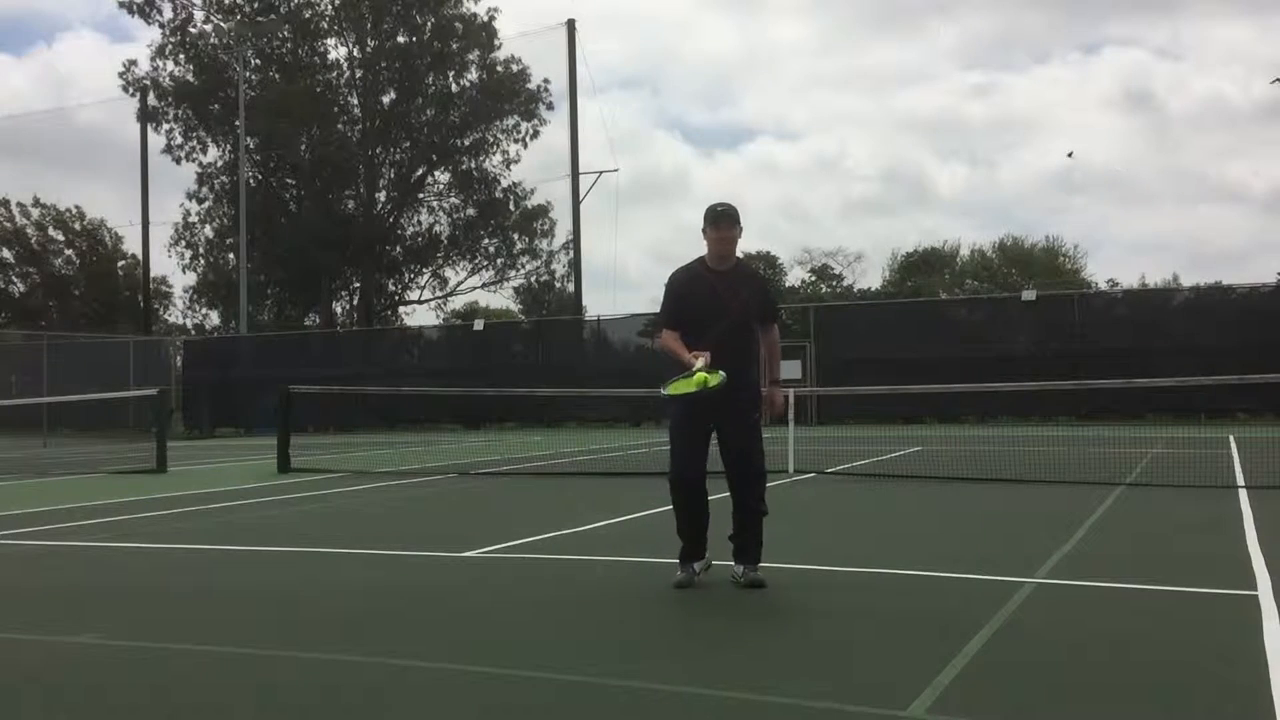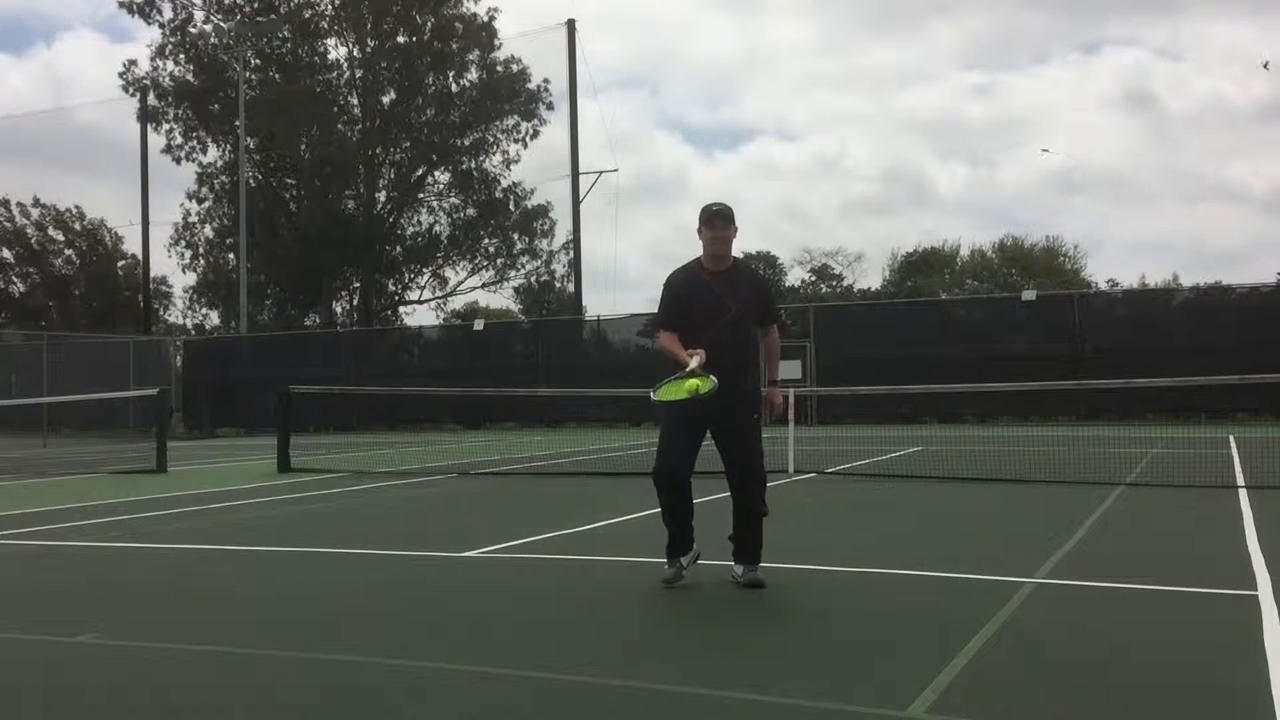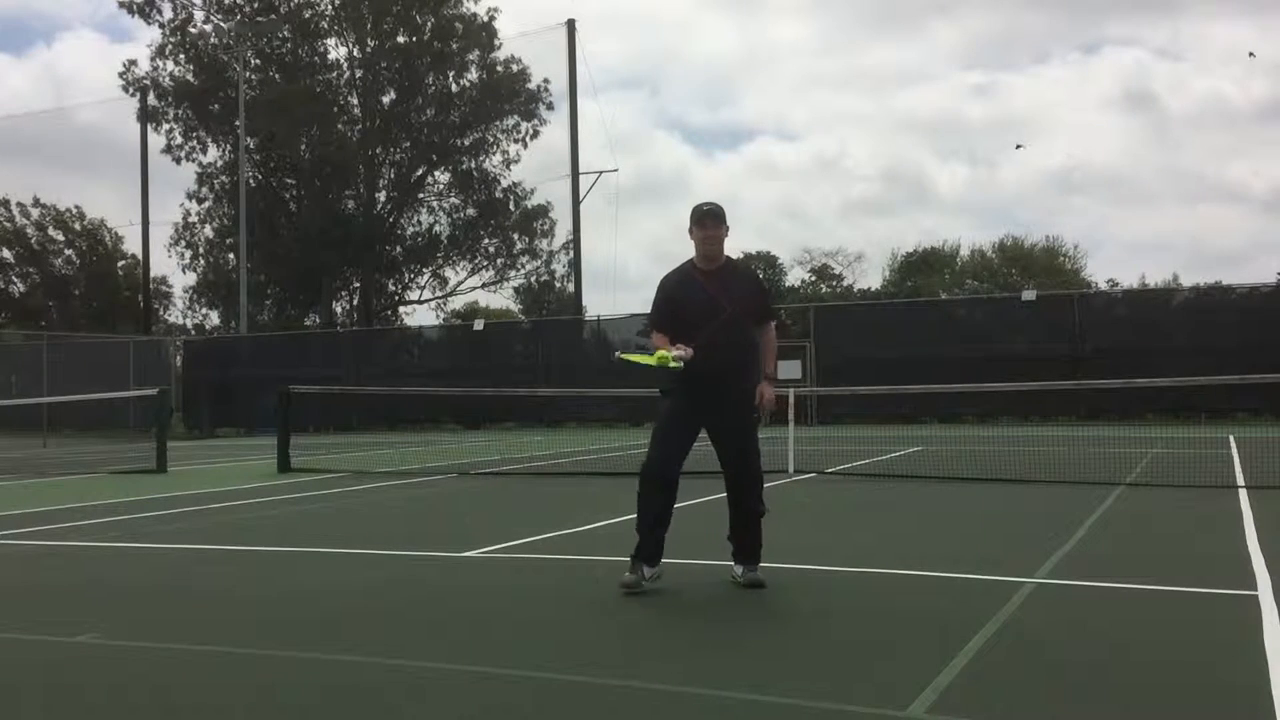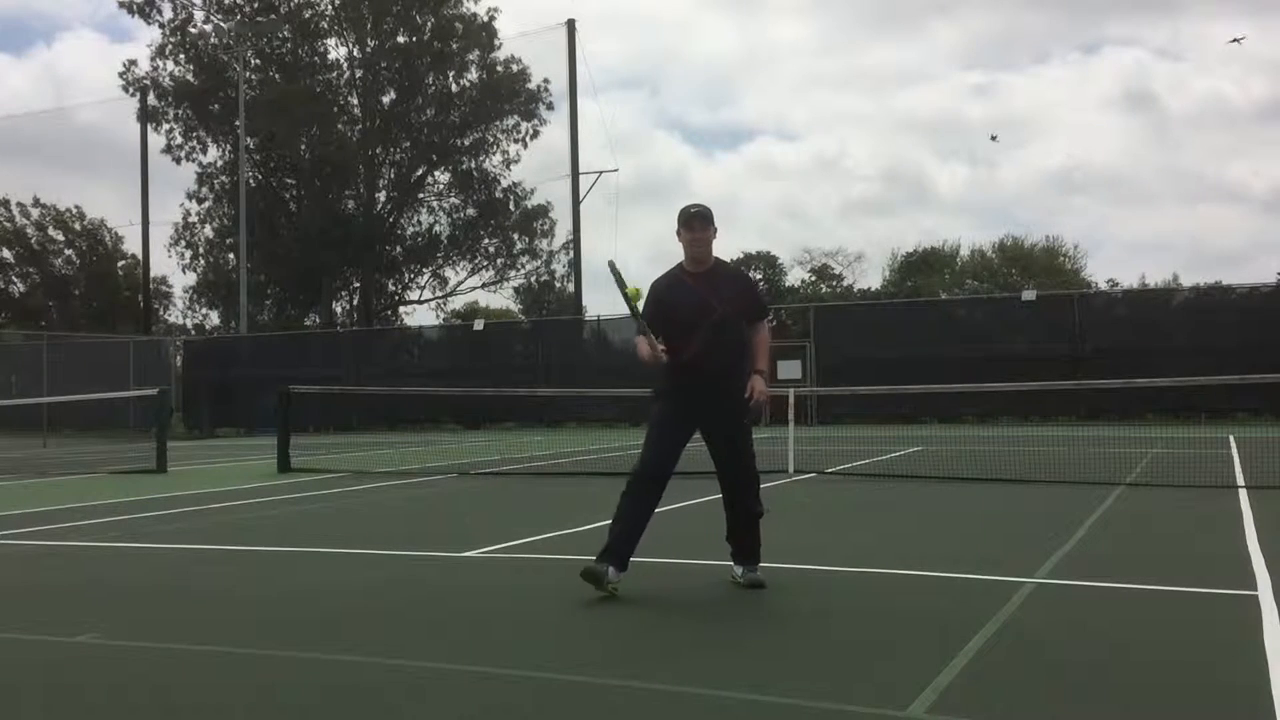
dt=0.1s
person 1, frame 1
left shoulder: (754, 281)
right shoulder: (683, 280)
left elbow: (769, 332)
right elbow: (667, 335)
left wrist: (773, 382)
right wrist: (688, 357)
left hip: (741, 395)
right hip: (692, 394)
left knee: (748, 477)
right knee: (685, 476)
left ankle: (746, 561)
right ankle: (693, 557)
person 1, frame 2
left shoulder: (752, 280)
right shoulder: (680, 281)
left elbow: (768, 331)
right elbow: (664, 334)
left wrist: (772, 384)
right wrist: (684, 356)
left hip: (738, 396)
right hip: (688, 394)
left knee: (746, 478)
right knee: (669, 472)
left ankle: (746, 560)
right ankle: (681, 551)
person 1, frame 3
left shoulder: (747, 278)
right shoulder: (674, 283)
left elbow: (766, 329)
right elbow: (657, 335)
left wrist: (767, 379)
right wrist: (670, 351)
left hip: (735, 397)
right hip: (681, 393)
left knee: (745, 478)
right knee: (657, 472)
left ankle: (745, 561)
right ankle: (646, 561)
person 1, frame 4
left shoulder: (738, 280)
right shoulder: (665, 287)
left elbow: (761, 327)
right elbow: (648, 337)
left wrist: (759, 374)
right wrist: (647, 351)
left hip: (729, 398)
right hip: (677, 397)
left knee: (741, 480)
right knee: (647, 475)
left ankle: (745, 561)
right ankle: (611, 563)
